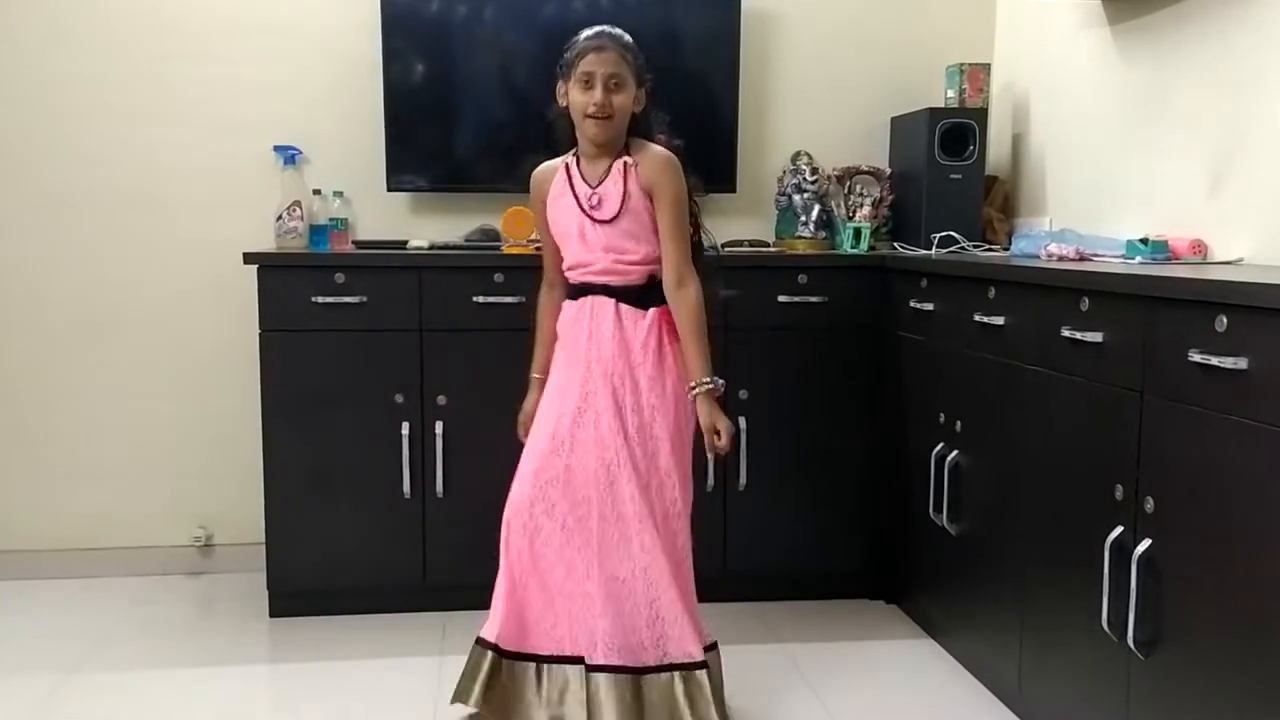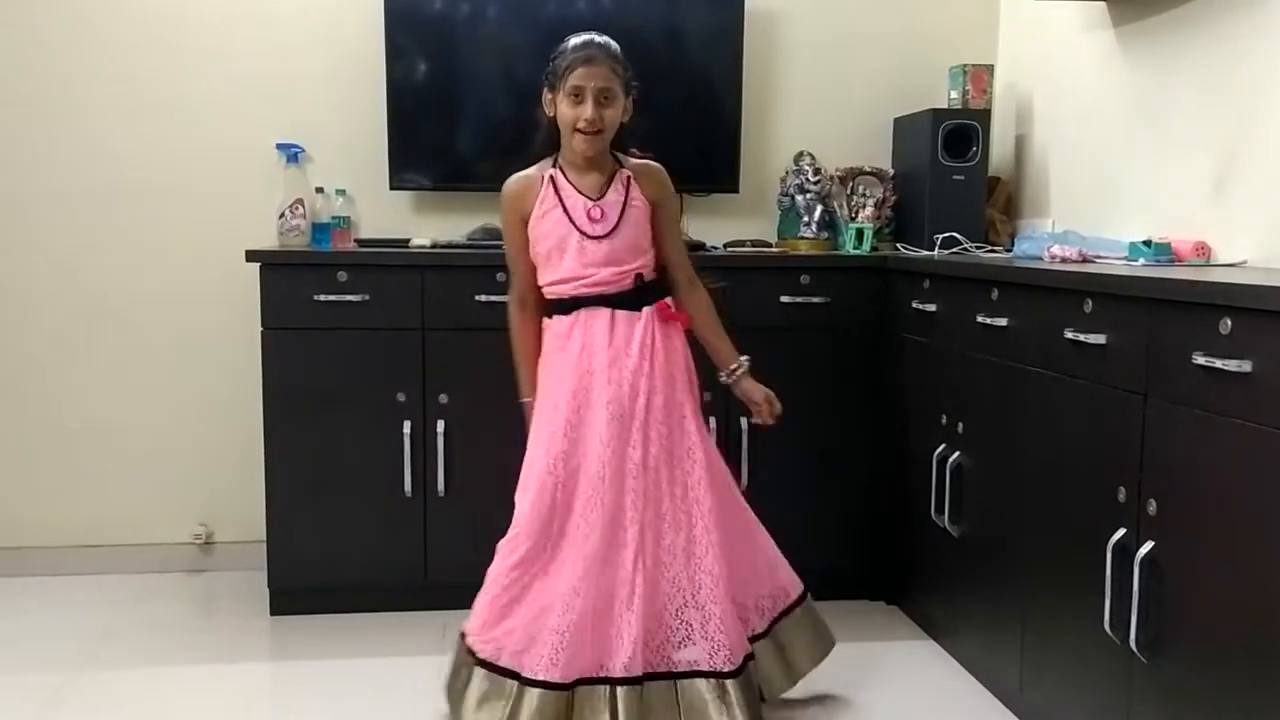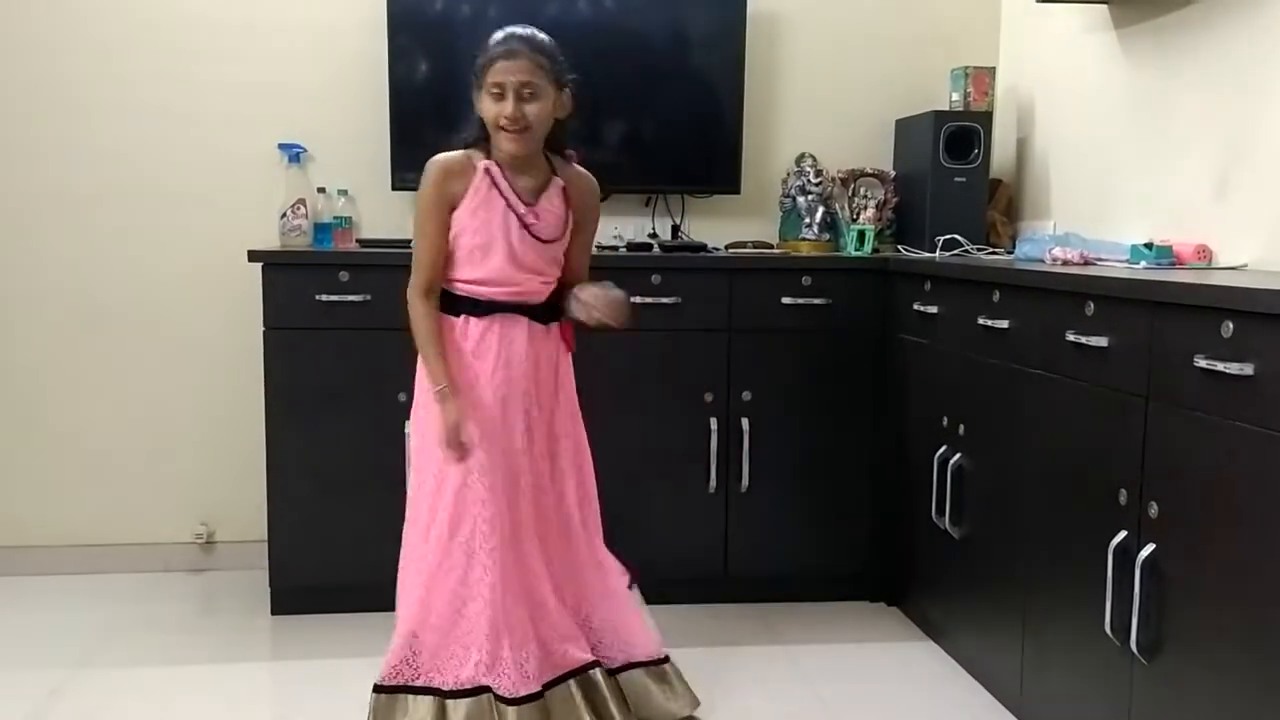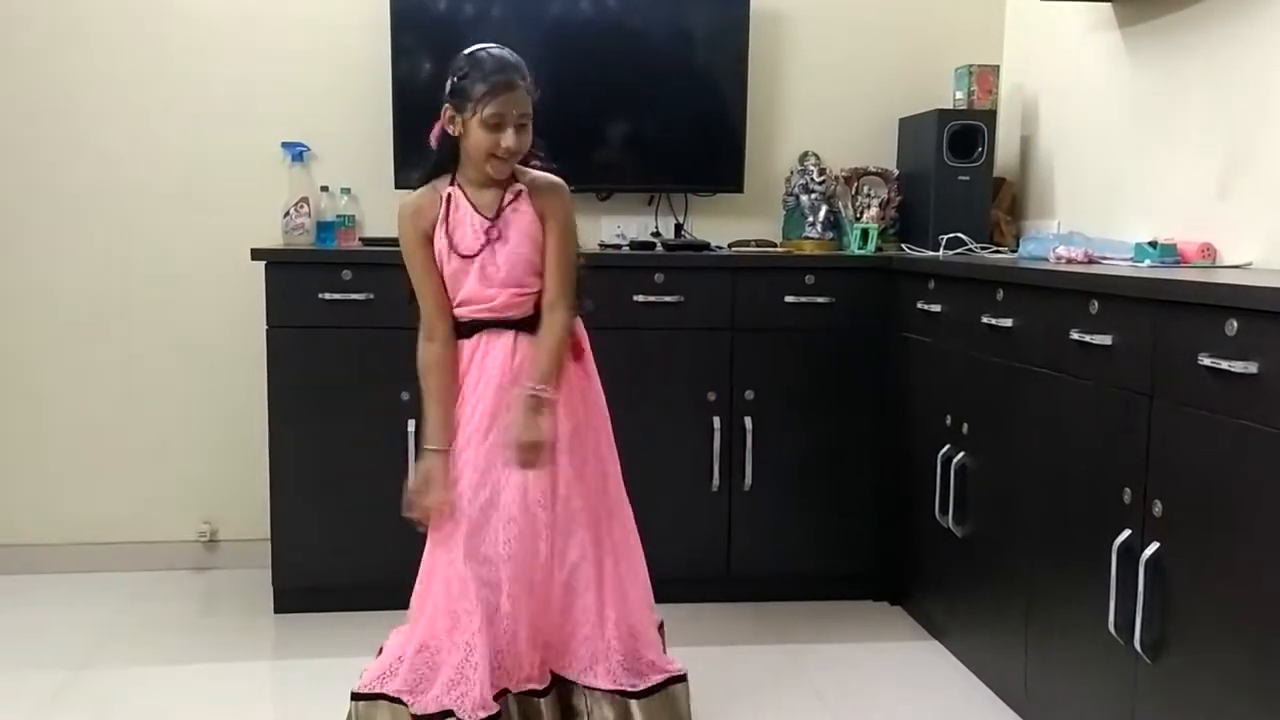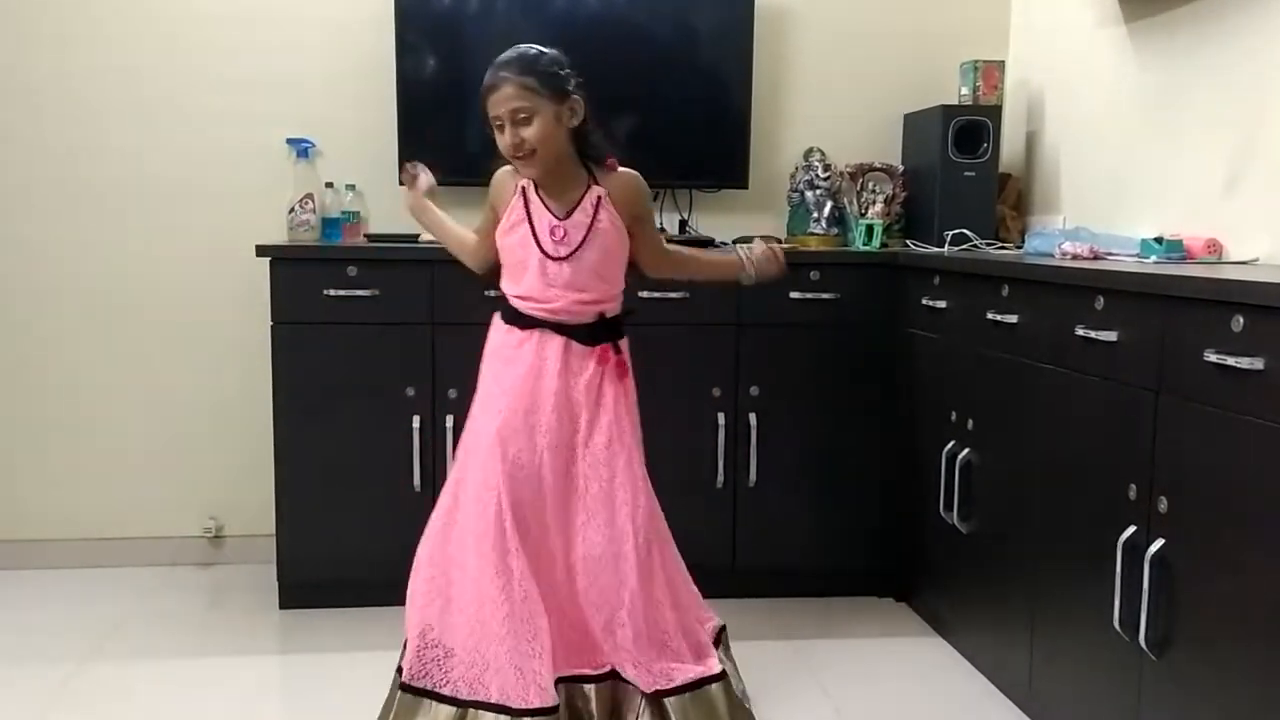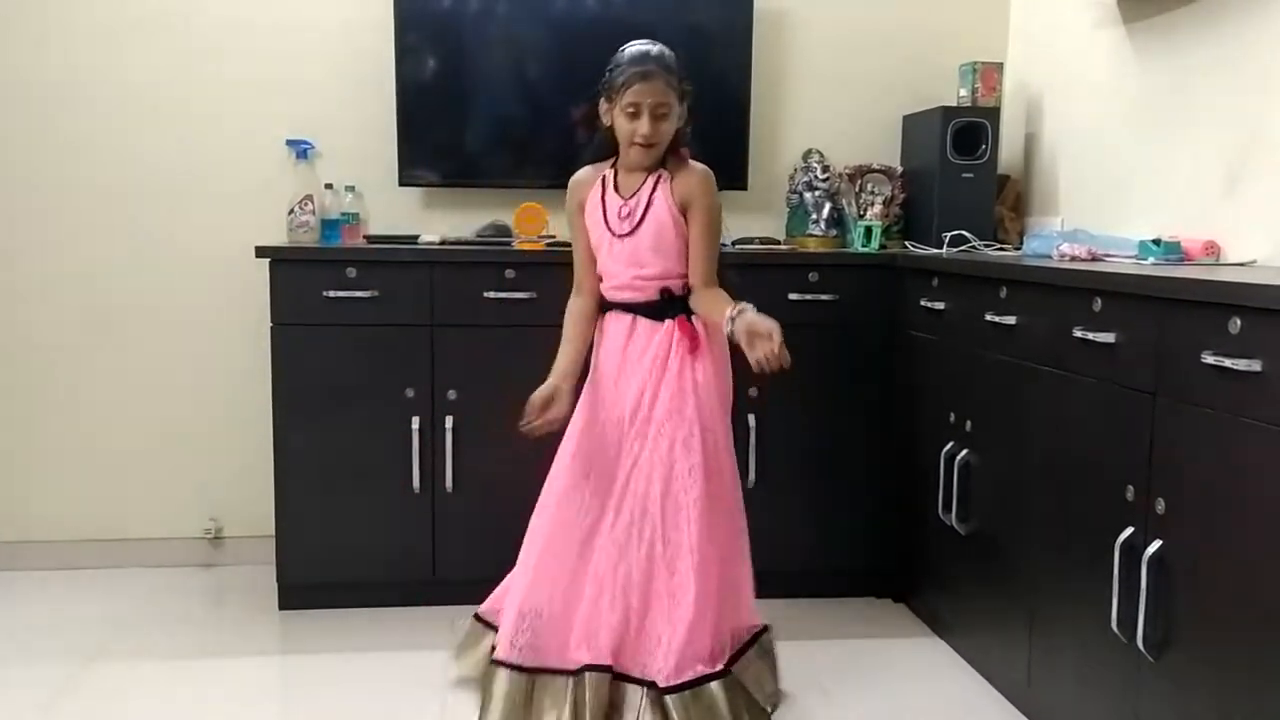
dt=0.5s
person 1, frame 1
left shoulder: (656, 166)
right shoulder: (547, 180)
left elbow: (681, 280)
left wrist: (704, 390)
right wrist: (538, 383)
left hip: (647, 352)
right hip: (581, 357)
left knee: (643, 515)
right knee: (549, 508)
person 1, frame 2
left shoulder: (650, 181)
right shoulder: (524, 192)
left elbow: (685, 282)
right elbow: (524, 305)
left wrist: (738, 372)
right wrist: (532, 403)
left hip: (649, 359)
right hip: (571, 369)
left knee: (668, 516)
right knee: (554, 522)
person 1, frame 3
left shoulder: (578, 187)
right shoulder: (448, 174)
left elbow: (575, 291)
right elbow: (422, 294)
left wrist: (593, 305)
right wrist: (443, 401)
left hip: (539, 370)
right hip: (463, 369)
left knee: (552, 528)
right knee: (465, 534)
person 1, frame 4
left shoulder: (549, 195)
right shoulder: (422, 209)
left elbow: (558, 311)
right elbow: (436, 336)
left wrist: (535, 402)
right wrist: (434, 452)
left hip: (555, 380)
right hip: (481, 392)
left knee: (575, 542)
right knee: (479, 550)
person 1, frame 5
left shoulder: (622, 187)
right shoulder: (505, 187)
left elbow: (657, 258)
left wrist: (745, 265)
right wrist: (425, 210)
left hip: (597, 377)
right hip: (517, 374)
left knee: (616, 529)
right knee: (494, 525)
person 1, frame 6
left shoulder: (694, 182)
right shoulder: (585, 186)
left elbow: (704, 287)
right elbow: (585, 295)
left wrist: (746, 324)
right wrist: (560, 378)
left hip: (682, 356)
right hip: (616, 356)
left knee: (681, 511)
right knee: (579, 504)
right ankle: (573, 662)
